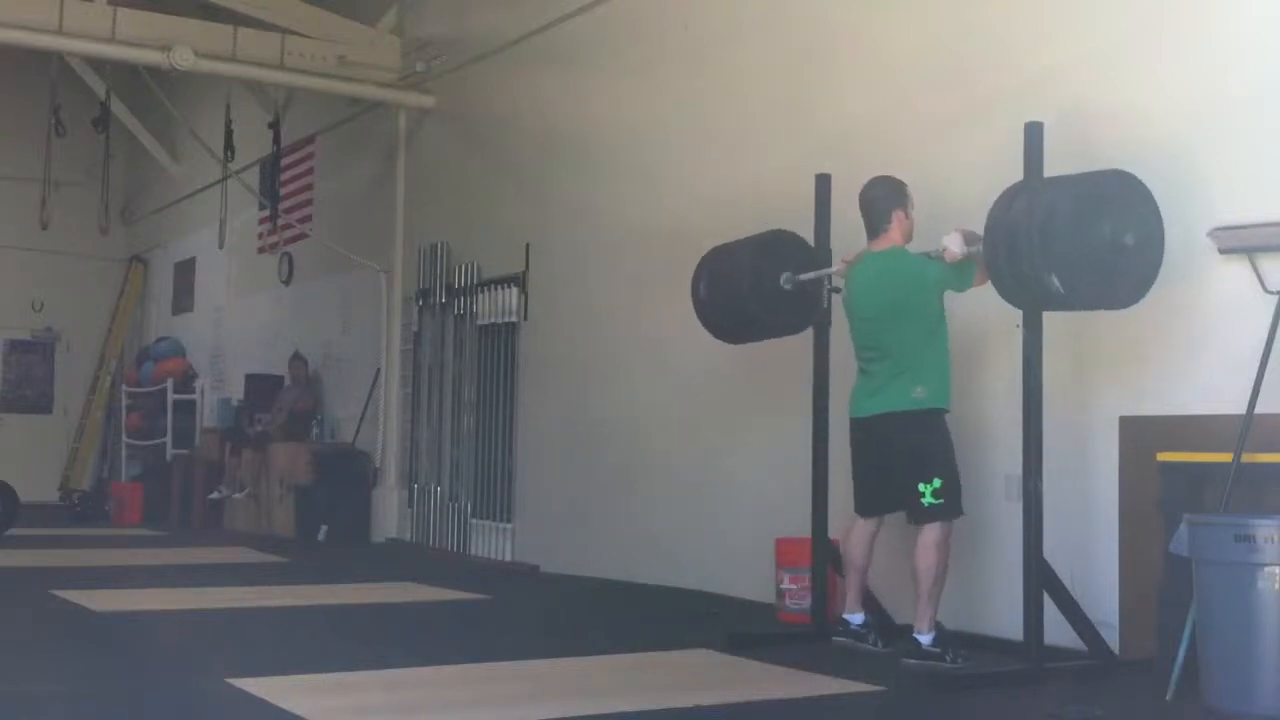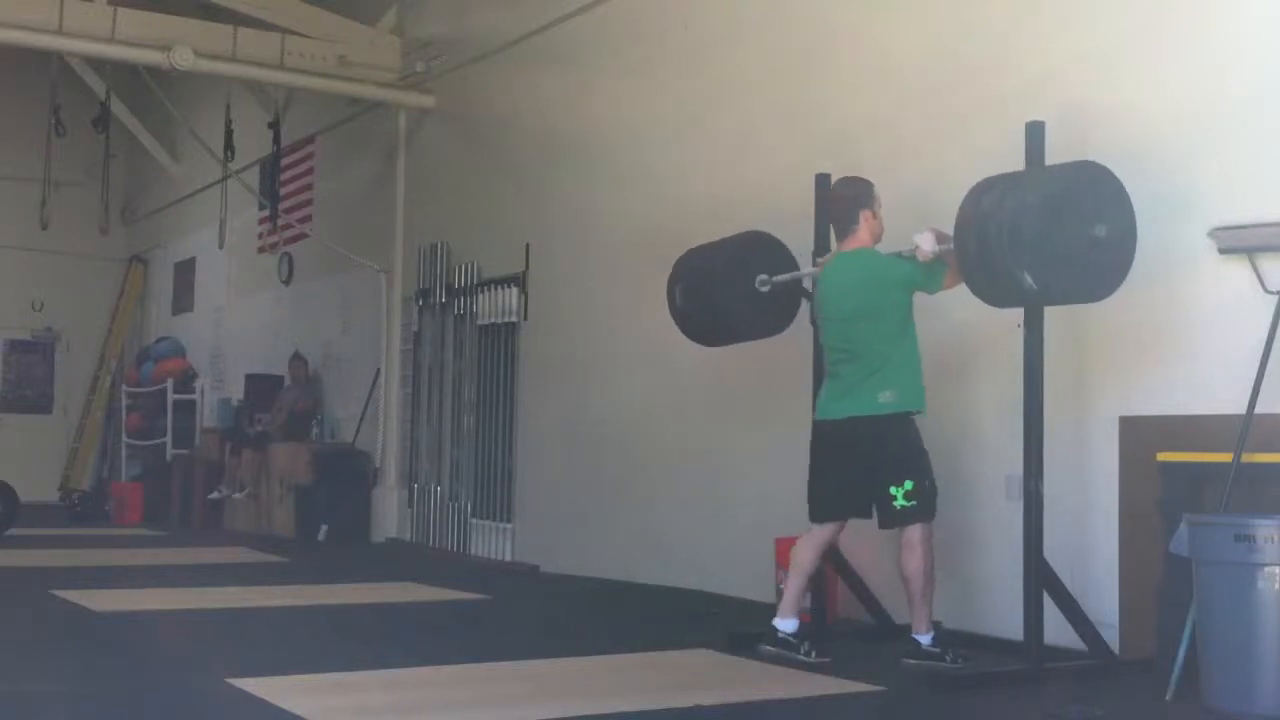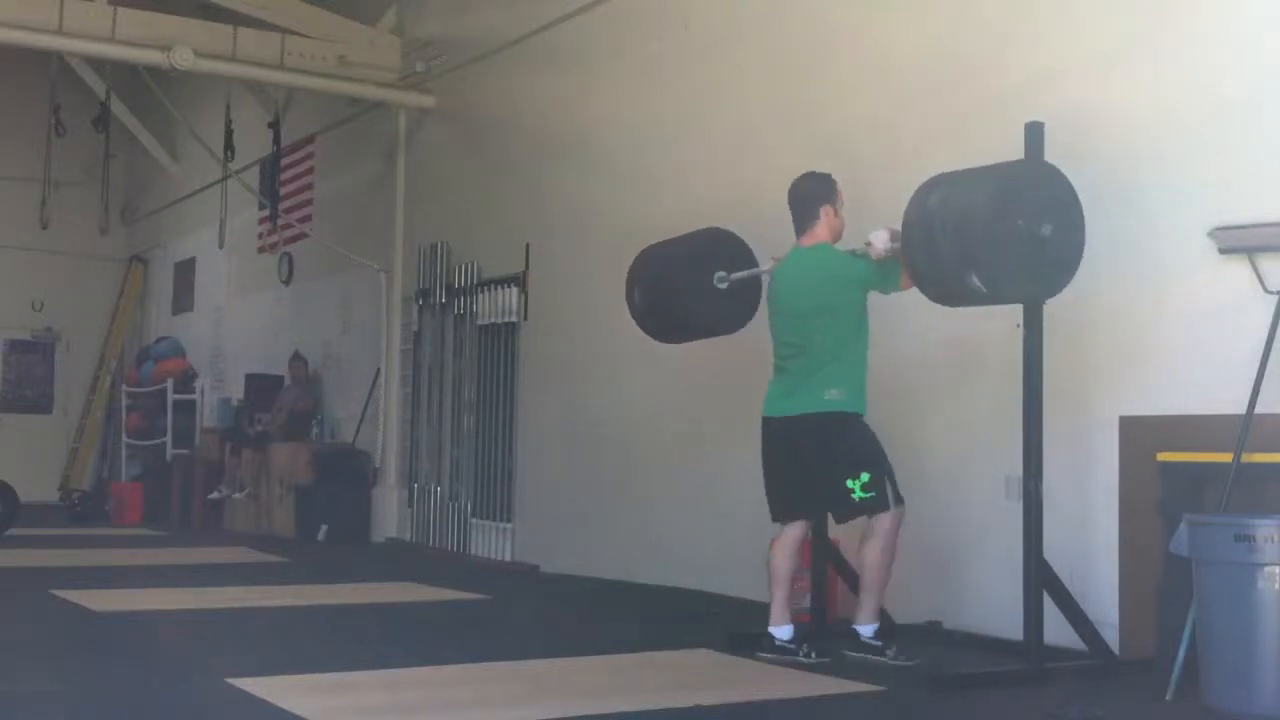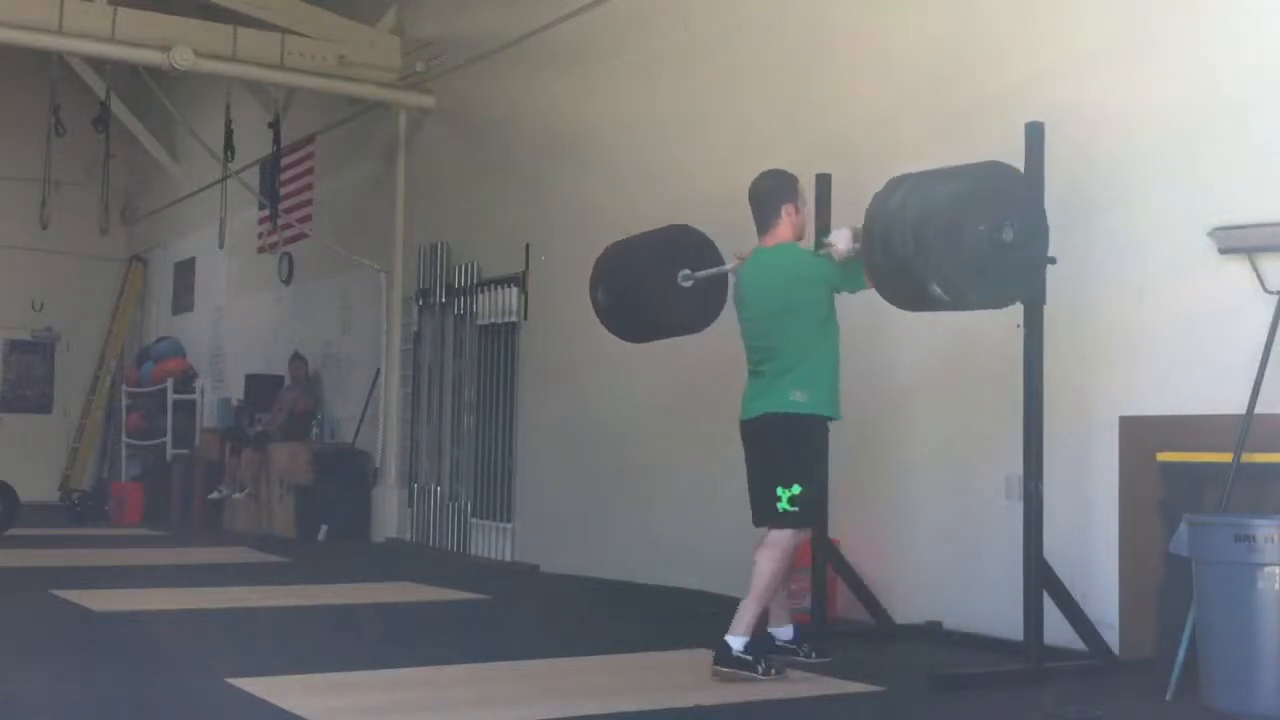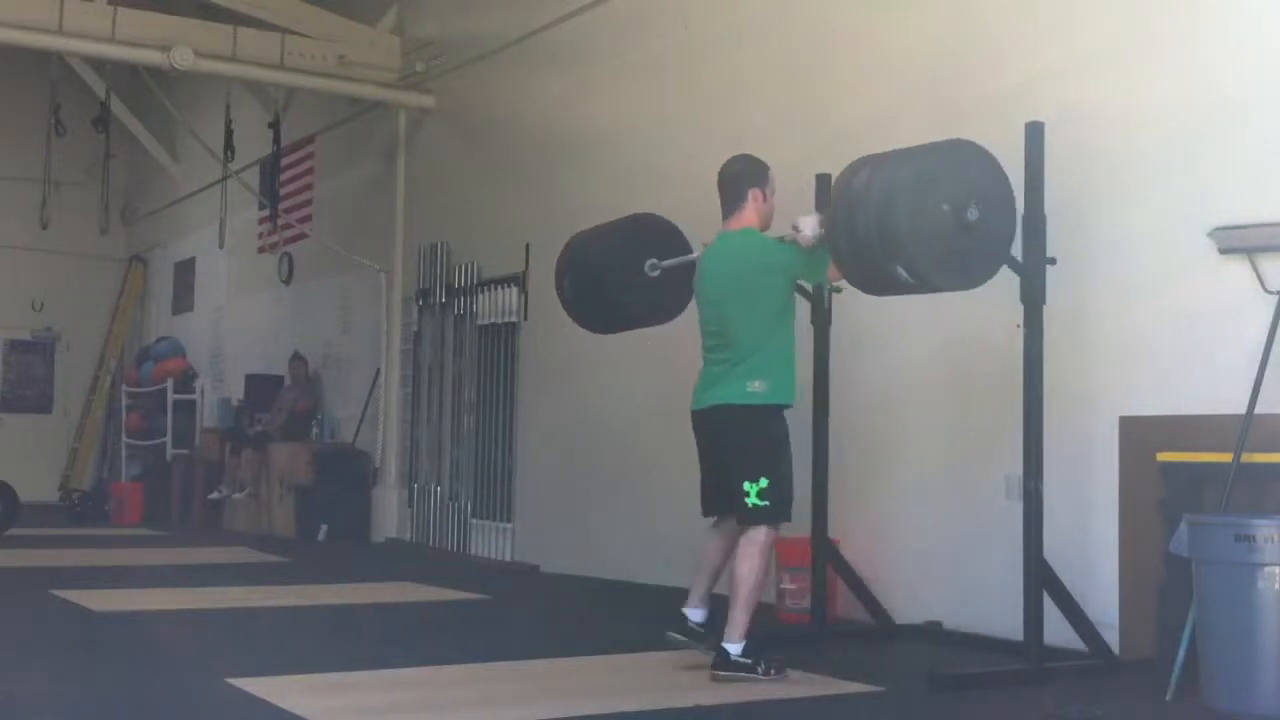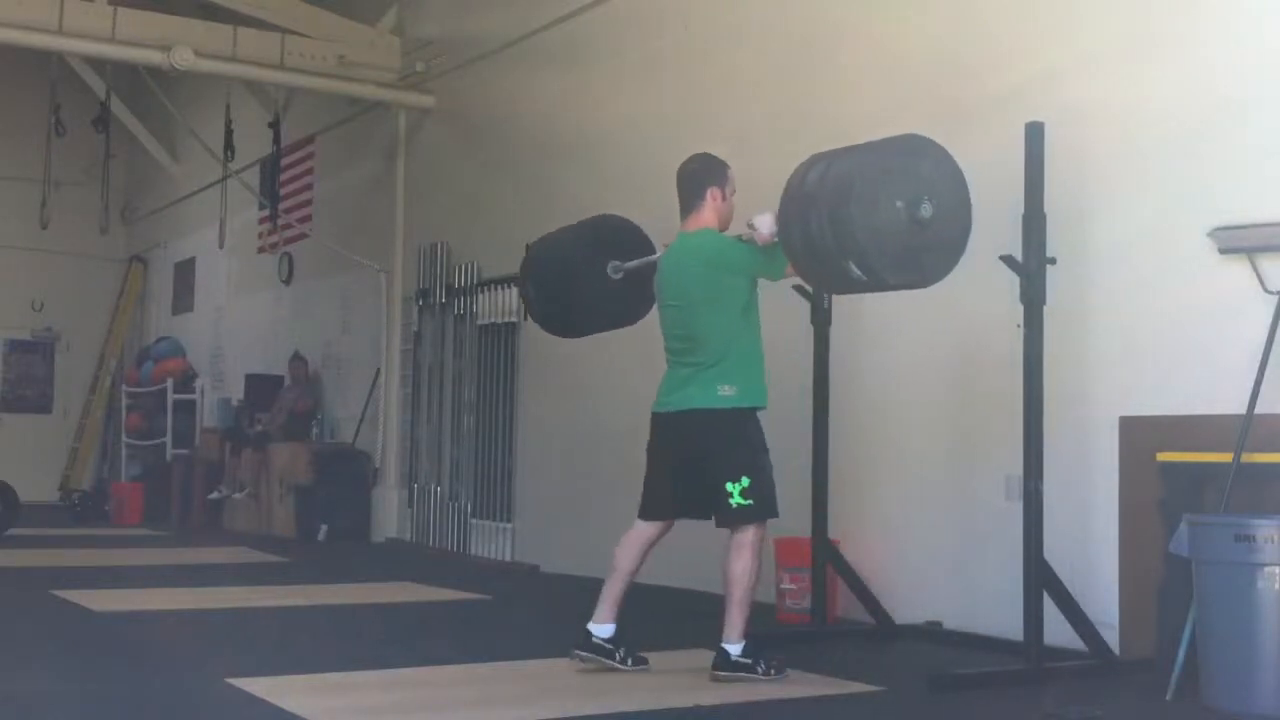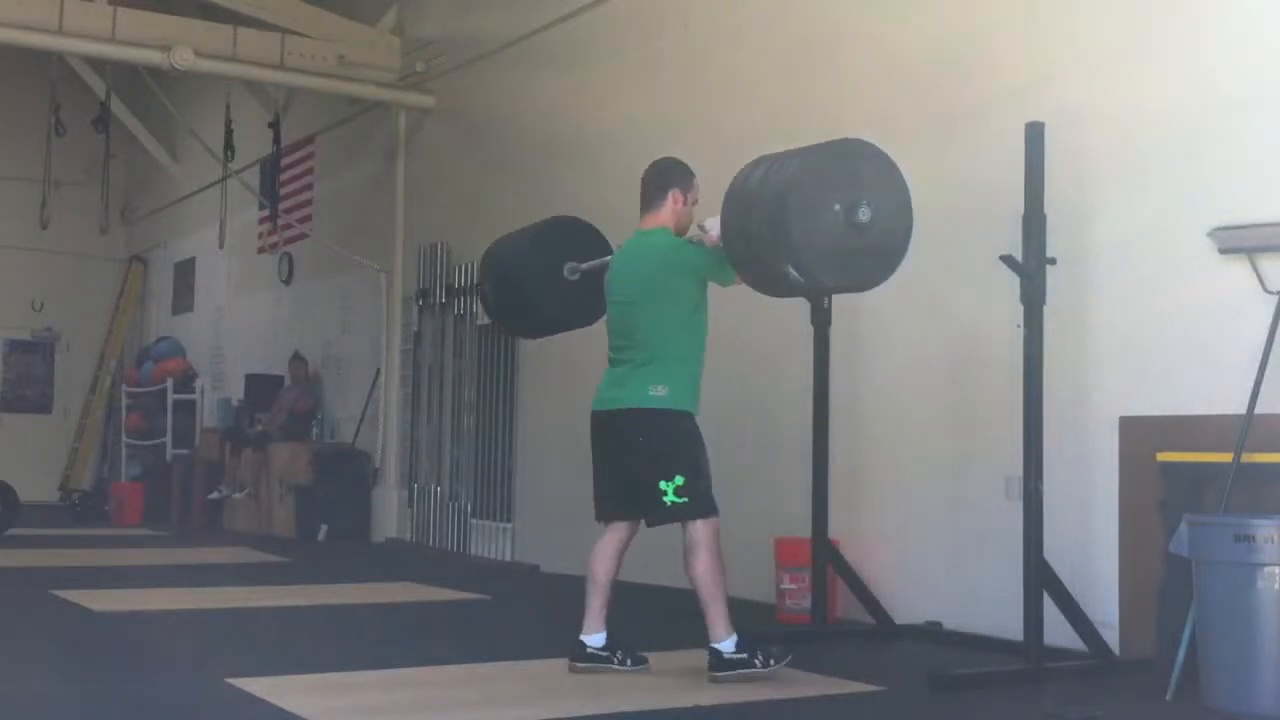
dt=0.3s
person 1, frame 1
left shoulder: (855, 276)
right shoulder: (920, 269)
right elbow: (981, 273)
right wrist: (966, 249)
left hip: (866, 414)
right hip: (913, 413)
left knee: (866, 516)
right knee: (934, 523)
left ankle: (853, 619)
right ankle: (924, 639)
person 1, frame 2
left shoulder: (825, 278)
right shoulder: (890, 269)
right elbow: (952, 275)
right wrist: (936, 250)
left hip: (832, 419)
right hip: (883, 417)
left knee: (826, 523)
right knee: (915, 524)
left ankle: (783, 627)
right ankle: (922, 640)
person 1, frame 3
left shoulder: (780, 272)
right shoulder: (846, 266)
right elbow: (907, 277)
right wrist: (888, 251)
left hip: (781, 415)
right hip: (829, 414)
left knee: (795, 523)
right knee: (884, 513)
left ankle: (780, 634)
right ankle: (866, 630)
person 1, frame 4
left shoulder: (746, 272)
right shoulder: (810, 266)
right elbow: (869, 277)
right wrist: (851, 249)
left hip: (758, 415)
right hip: (796, 415)
left knee: (780, 527)
right knee: (788, 531)
left ankle: (780, 636)
right ankle: (735, 644)
person 1, frame 5
left shoulder: (707, 258)
right shoulder: (769, 253)
right elbow: (835, 270)
right wrist: (812, 240)
left hip: (711, 404)
right hip: (752, 406)
left knee: (731, 517)
right knee: (761, 527)
left ankle: (695, 614)
right ankle: (734, 650)
person 1, frame 6
left shoulder: (669, 259)
right shoulder: (730, 252)
right elbow: (796, 265)
right wrist: (769, 237)
left hip: (674, 410)
right hip: (723, 410)
left knee: (653, 520)
right knee: (748, 526)
left ankle: (599, 632)
right ankle: (733, 652)
person 1, frame 7
left shoulder: (622, 256)
right shoulder: (677, 252)
right elbow: (744, 270)
right wrist: (722, 241)
left hip: (613, 408)
right hip: (657, 410)
left knee: (619, 524)
right knee: (701, 524)
left ankle: (593, 642)
right ankle: (726, 648)
